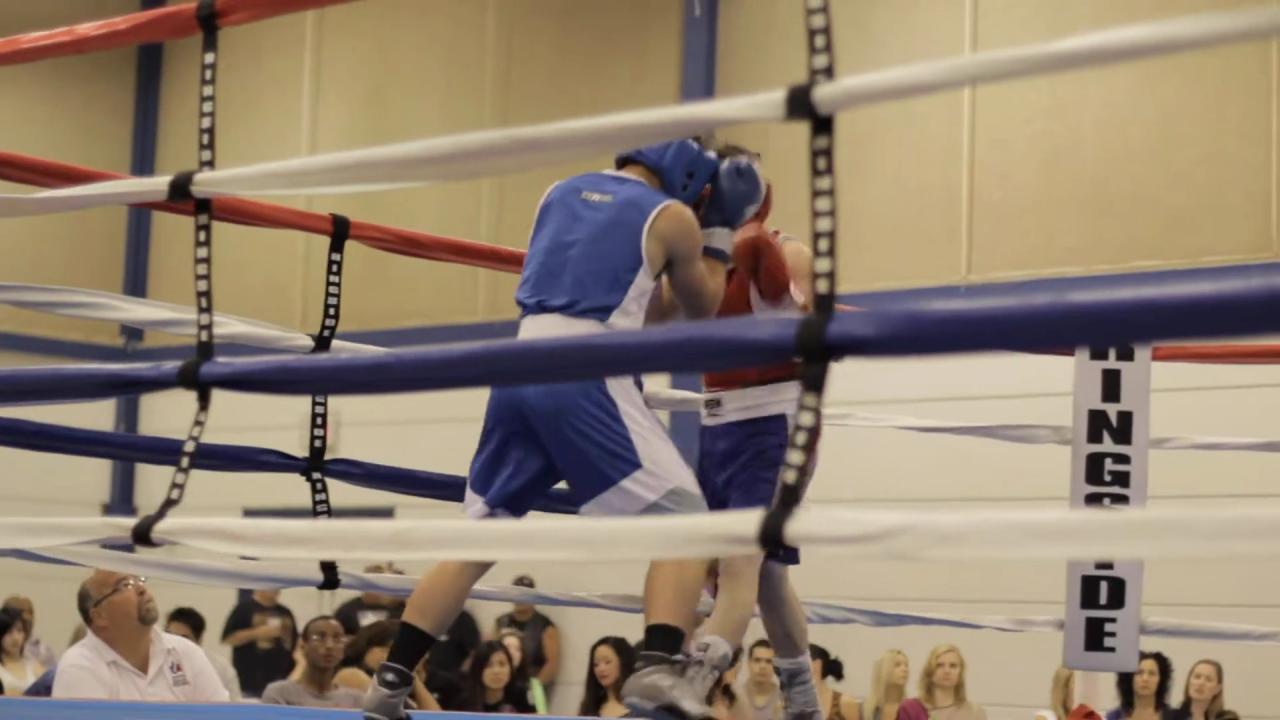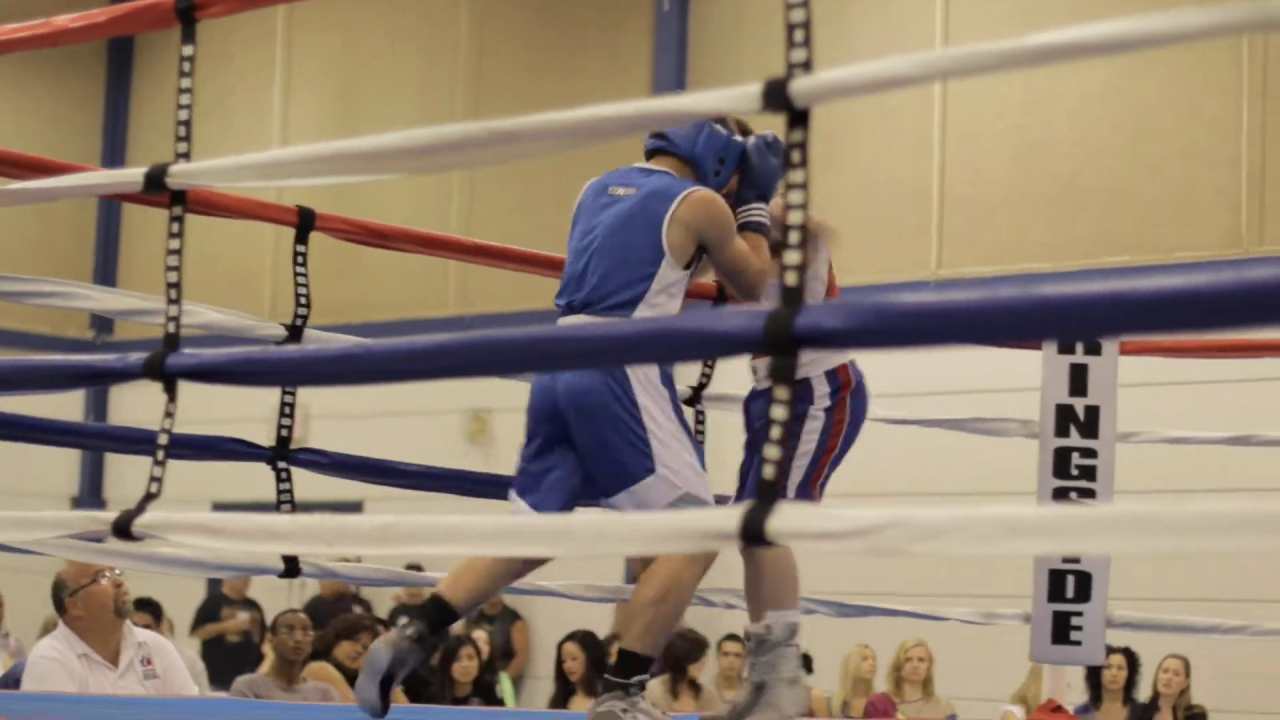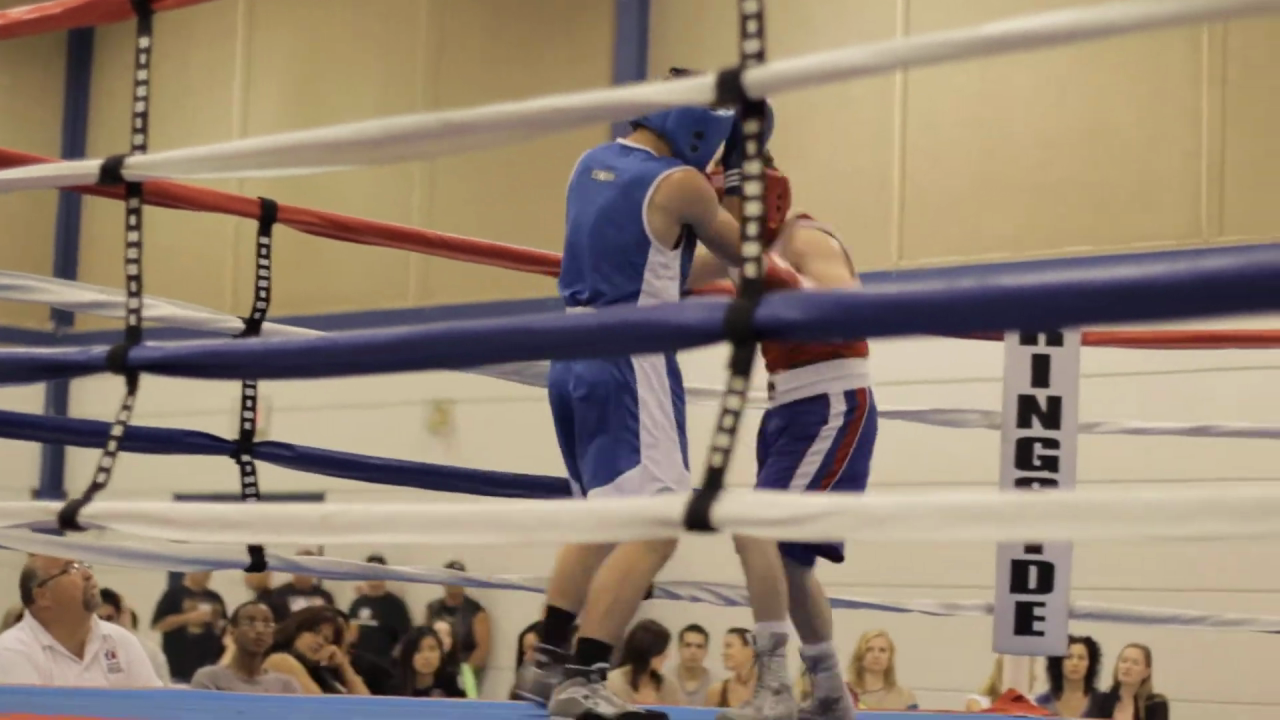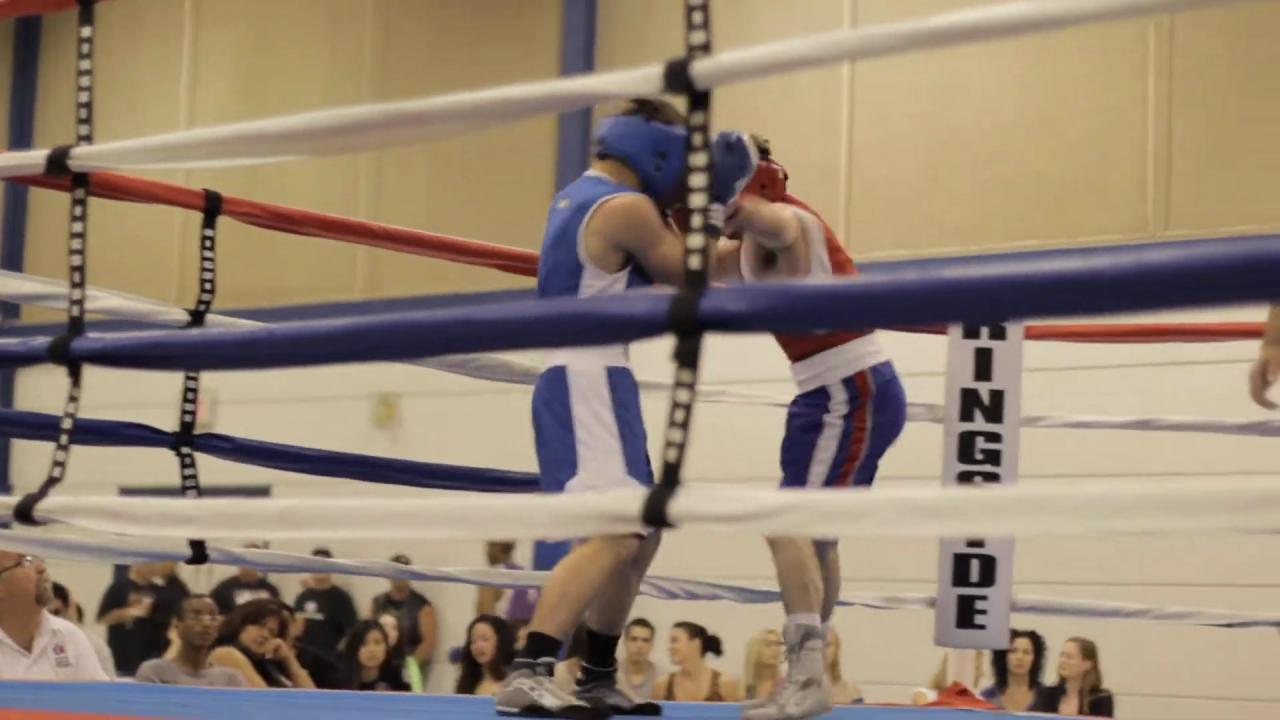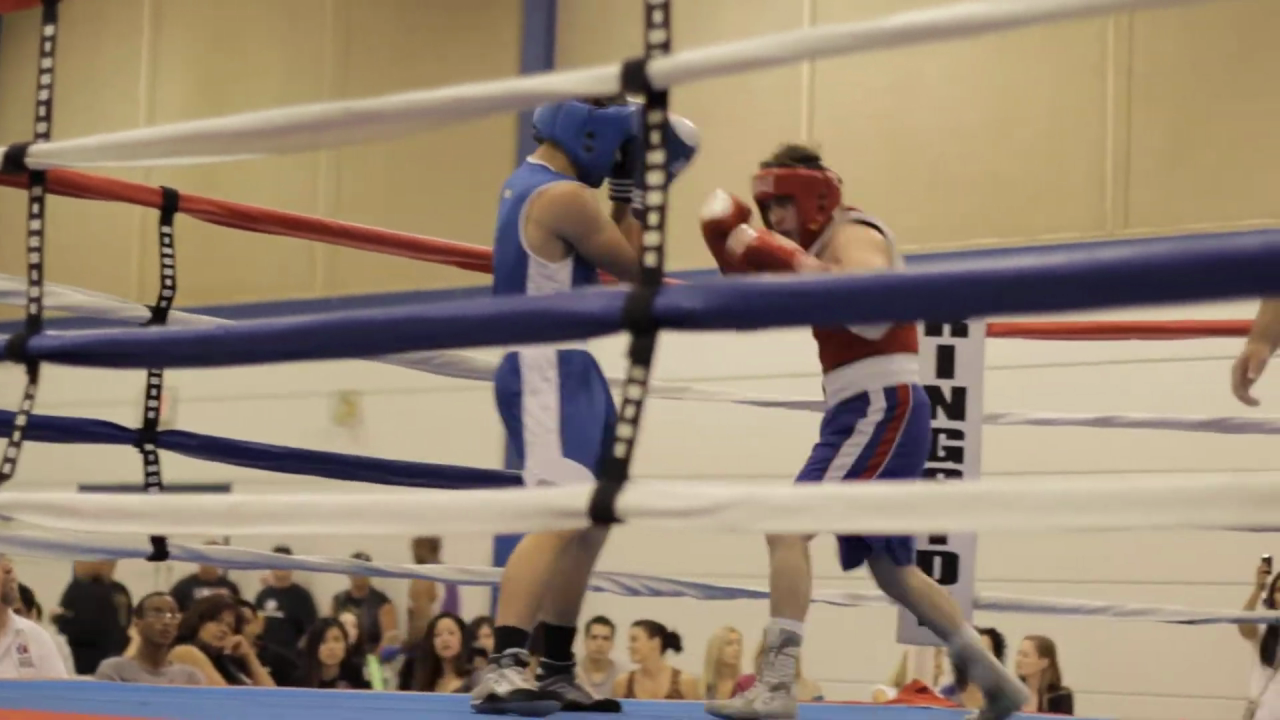
dt=0.2s
person 1, frame 1
left shoulder: (560, 193)
right shoulder: (673, 216)
right elbow: (703, 309)
right wrist: (720, 228)
right hip: (591, 376)
right ankle: (660, 669)
person 1, frame 2
left shoulder: (598, 188)
right shoulder: (701, 203)
right elbow: (752, 286)
right wrist: (756, 201)
left hip: (559, 371)
right hip: (623, 374)
left ankle: (405, 644)
person 1, frame 3
left shoulder: (590, 164)
right shoulder: (677, 181)
right elbow: (735, 248)
left hip: (572, 357)
right hip: (631, 360)
right knee: (650, 530)
left ankle: (549, 661)
person 1, frame 4
left shoulder: (579, 197)
right shoulder: (626, 208)
left elbow: (641, 248)
right elbow: (688, 277)
left wrist: (698, 195)
right wrist: (716, 199)
left hip: (570, 379)
right hip: (589, 379)
left knee: (638, 534)
right knee: (610, 536)
person 1, frame 5
left shoulder: (535, 182)
right shoulder: (562, 194)
left elbow: (610, 241)
right elbow: (630, 265)
left wrist: (632, 181)
left hip: (566, 367)
right hip: (547, 368)
left knee: (588, 524)
right ankle: (502, 666)
person 2, frame 1
left shoulder: (787, 256)
left wrist: (780, 290)
left hip: (777, 429)
right hip: (720, 432)
left knee: (742, 556)
right knee: (763, 576)
person 2, frame 2
left shoulder: (788, 225)
left elbow: (814, 222)
left hip: (820, 392)
right hip: (779, 395)
left ankle: (782, 674)
right ankle: (769, 672)
person 2, frame 3
left shoulder: (809, 241)
right shoulder: (764, 244)
right elbow: (689, 279)
left wrist: (774, 272)
left hip: (834, 412)
right hip: (792, 412)
right knee: (789, 557)
person 2, frame 4
left shoulder: (783, 223)
right shoulder: (757, 240)
left elbow: (772, 226)
left hip: (849, 395)
right hip: (839, 396)
left knee: (787, 527)
right knee: (814, 536)
person 2, frame 5
left shoulder: (851, 238)
right shoulder: (814, 248)
left wrist: (792, 261)
right wrist: (732, 252)
left hip: (882, 409)
right hip: (864, 412)
left knee: (786, 529)
right knee: (890, 567)
